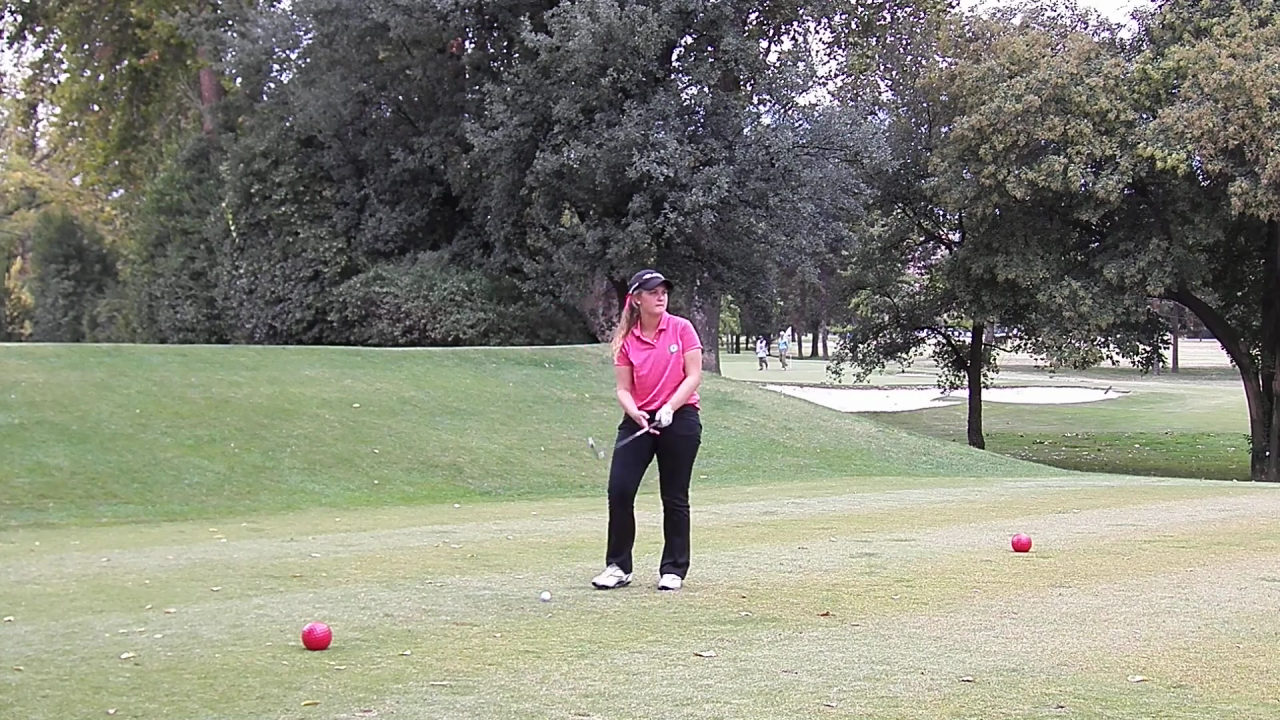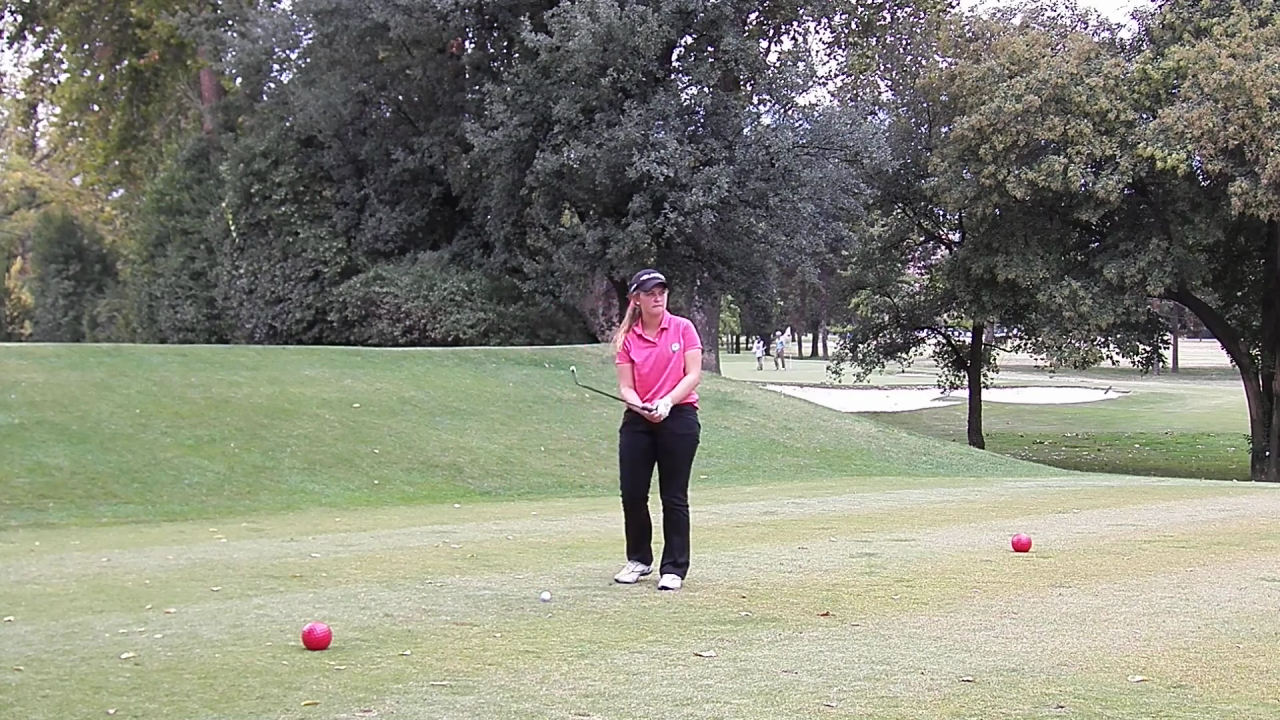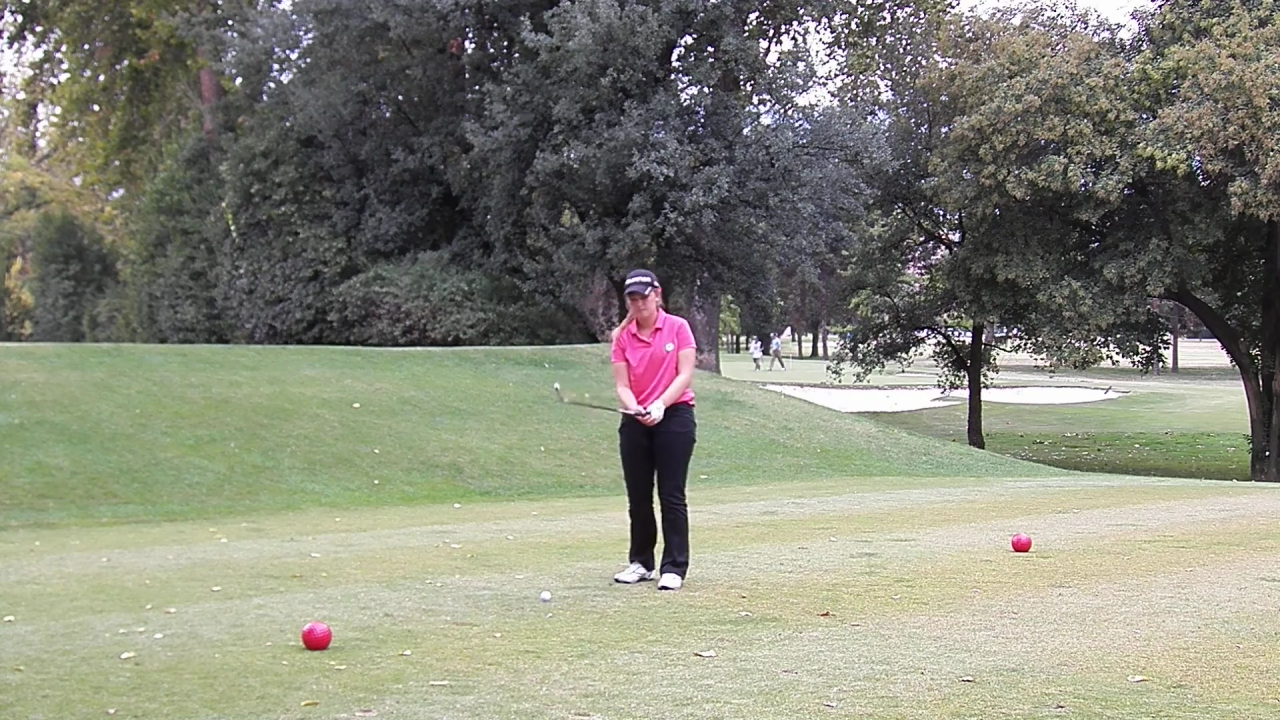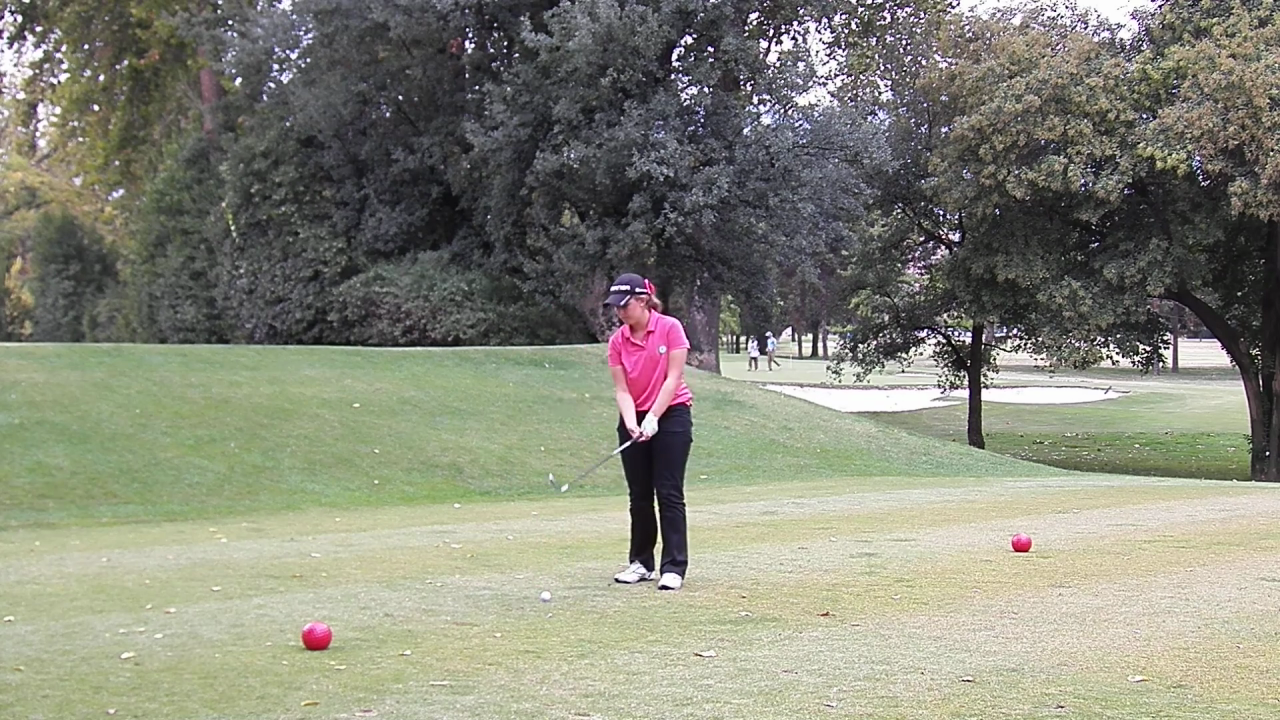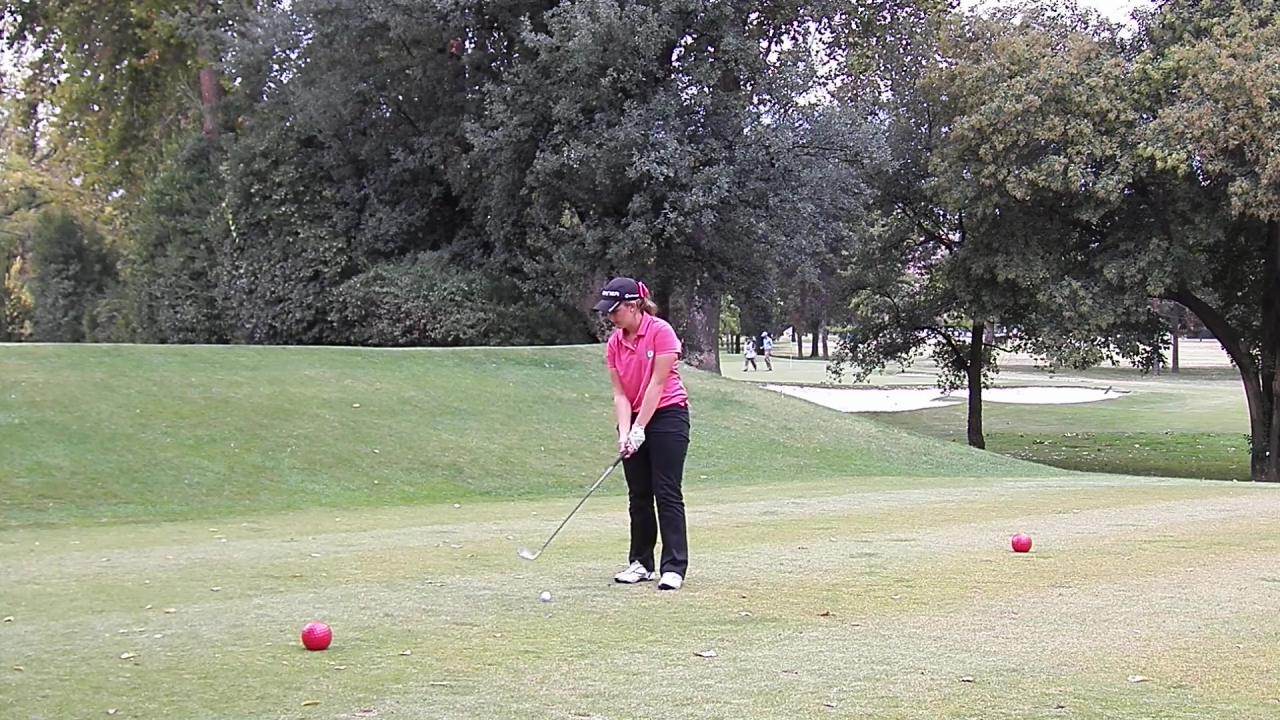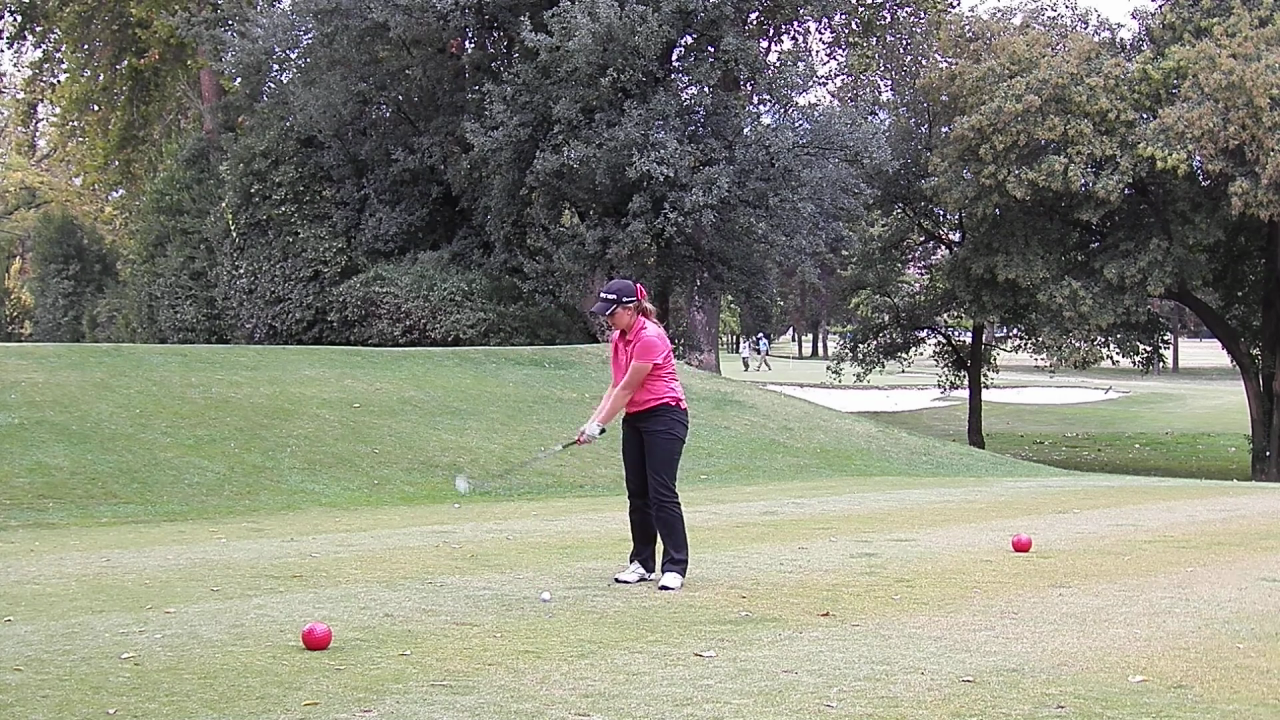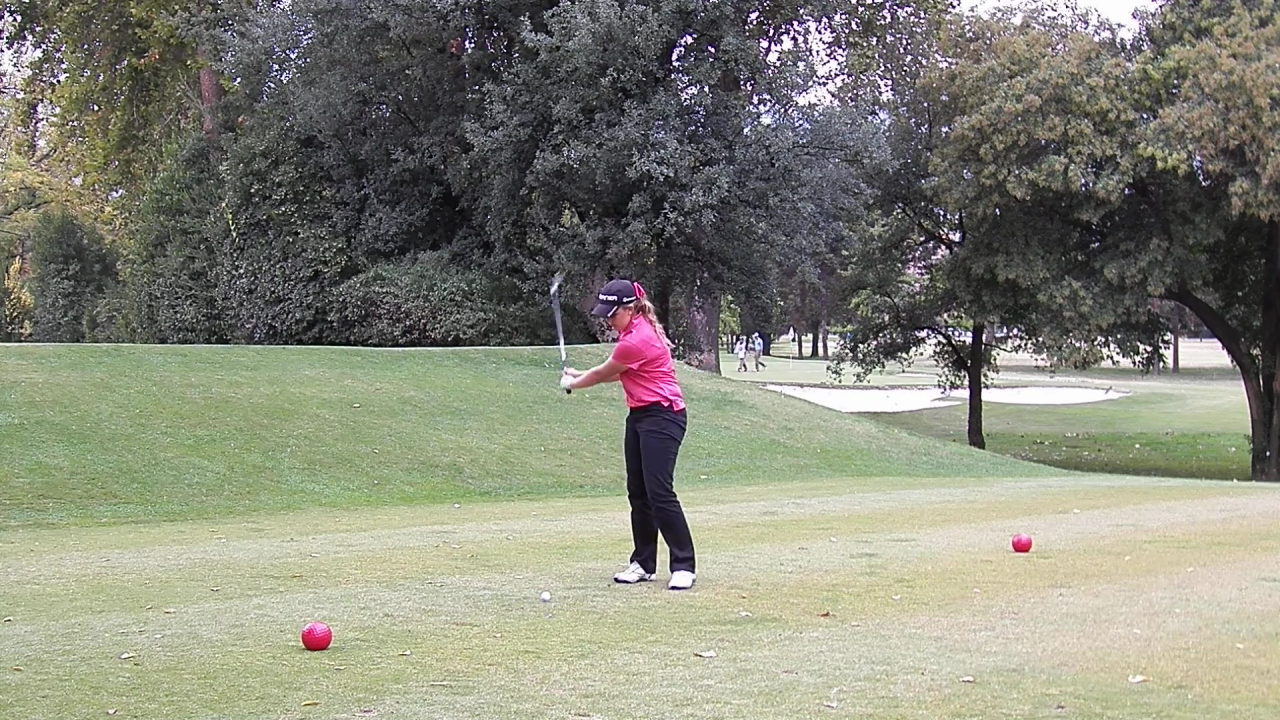
dt=0.2s
person 1, frame 1
left shoulder: (681, 328)
right shoulder: (625, 339)
left elbow: (694, 376)
right elbow: (623, 389)
left wrist: (669, 408)
right wrist: (636, 414)
left hip: (680, 420)
right hip: (640, 422)
left knee: (674, 498)
right knee: (619, 490)
left ankle: (673, 568)
right ankle: (618, 566)
person 1, frame 2
left shoulder: (683, 328)
right shoulder: (626, 337)
left elbow: (694, 375)
right elbow: (625, 387)
left wrist: (667, 401)
right wrist: (641, 406)
left hip: (679, 419)
right hip: (638, 421)
left knee: (674, 496)
right knee: (632, 493)
left ankle: (674, 567)
right ankle: (639, 558)
person 1, frame 3
left shoulder: (678, 327)
right shoulder: (622, 337)
left elbow: (685, 375)
right elbow: (622, 386)
left wrist: (659, 404)
right wrist: (635, 408)
left hip: (674, 418)
right hip: (635, 422)
left knee: (671, 495)
right knee: (638, 496)
left ankle: (673, 567)
right ankle: (641, 562)
person 1, frame 4
left shoulder: (670, 328)
right shoulder: (617, 341)
left elbow: (674, 378)
right elbow: (622, 390)
left wrist: (652, 417)
right wrist: (632, 424)
left hip: (671, 418)
right hip: (634, 423)
left knee: (670, 494)
right knee: (639, 495)
left ankle: (673, 567)
right ankle: (641, 562)
person 1, frame 5
left shoulder: (661, 331)
right shoulder: (614, 343)
left elbow: (657, 384)
right elbow: (620, 393)
left wrist: (641, 429)
right wrist: (625, 433)
left hip: (667, 417)
right hip: (633, 422)
left knee: (667, 493)
right knee: (639, 495)
left ankle: (673, 566)
right ankle: (641, 562)
person 1, frame 6
left shoulder: (650, 338)
right shoulder: (617, 339)
left elbow: (627, 389)
right elbow: (615, 387)
left wrist: (598, 423)
right wrist: (593, 420)
left hip: (664, 416)
right hip: (634, 419)
left knee: (662, 492)
right knee: (637, 493)
left ankle: (674, 566)
right ankle: (642, 562)
person 1, frame 7
left shoulder: (637, 340)
right shoulder: (633, 331)
left elbow: (605, 372)
right elbow: (614, 372)
left wrist: (575, 383)
right wrist: (582, 376)
left hip: (662, 417)
right hip: (640, 416)
left knee: (659, 492)
right knee: (638, 492)
left ankle: (684, 565)
right ankle: (643, 563)
